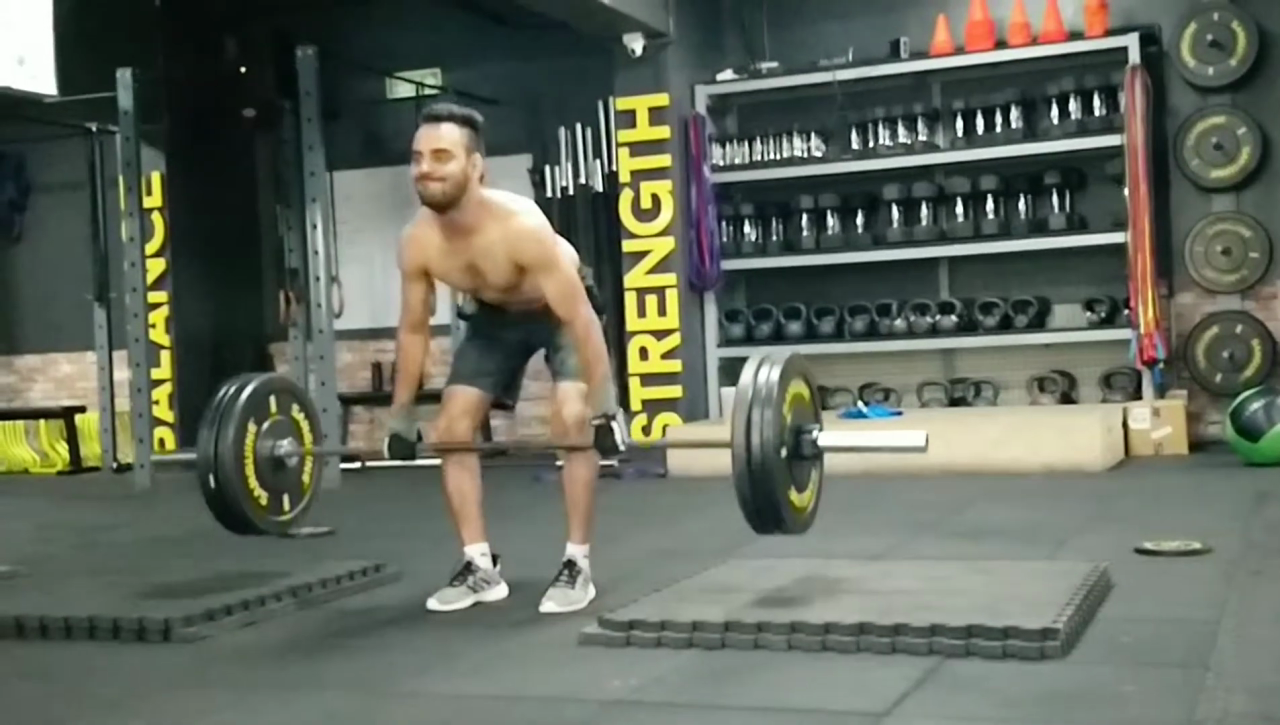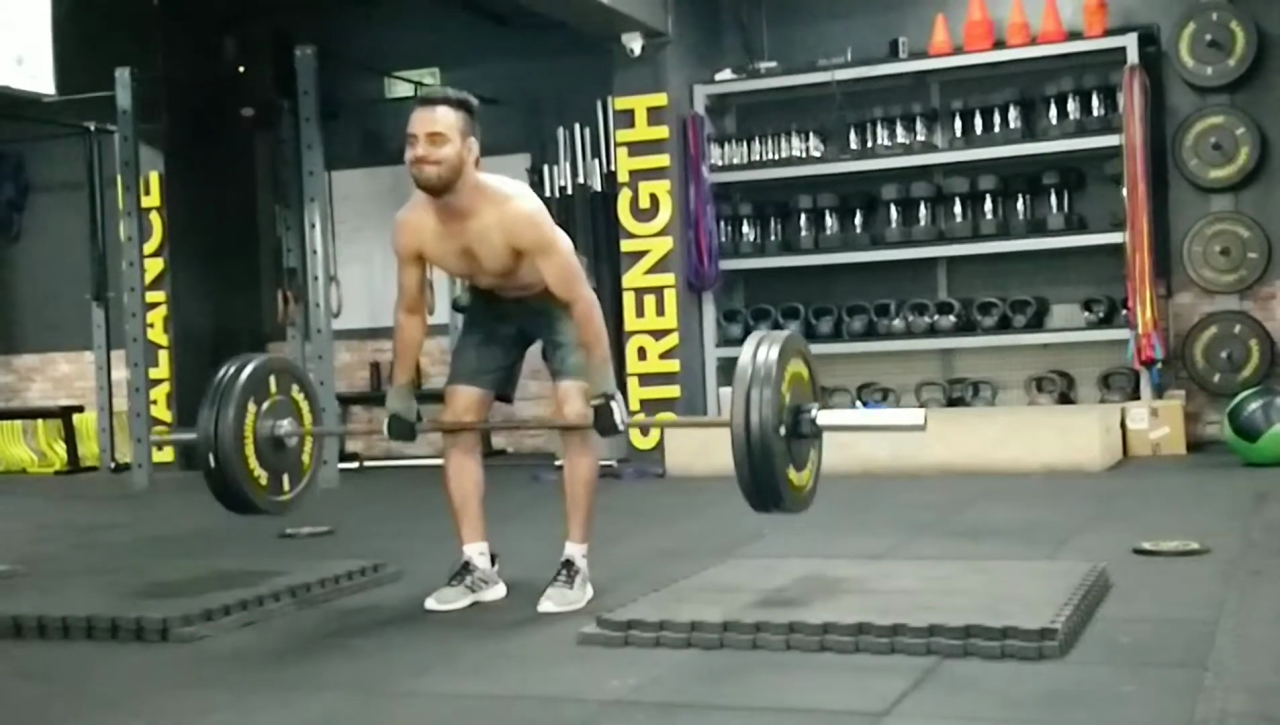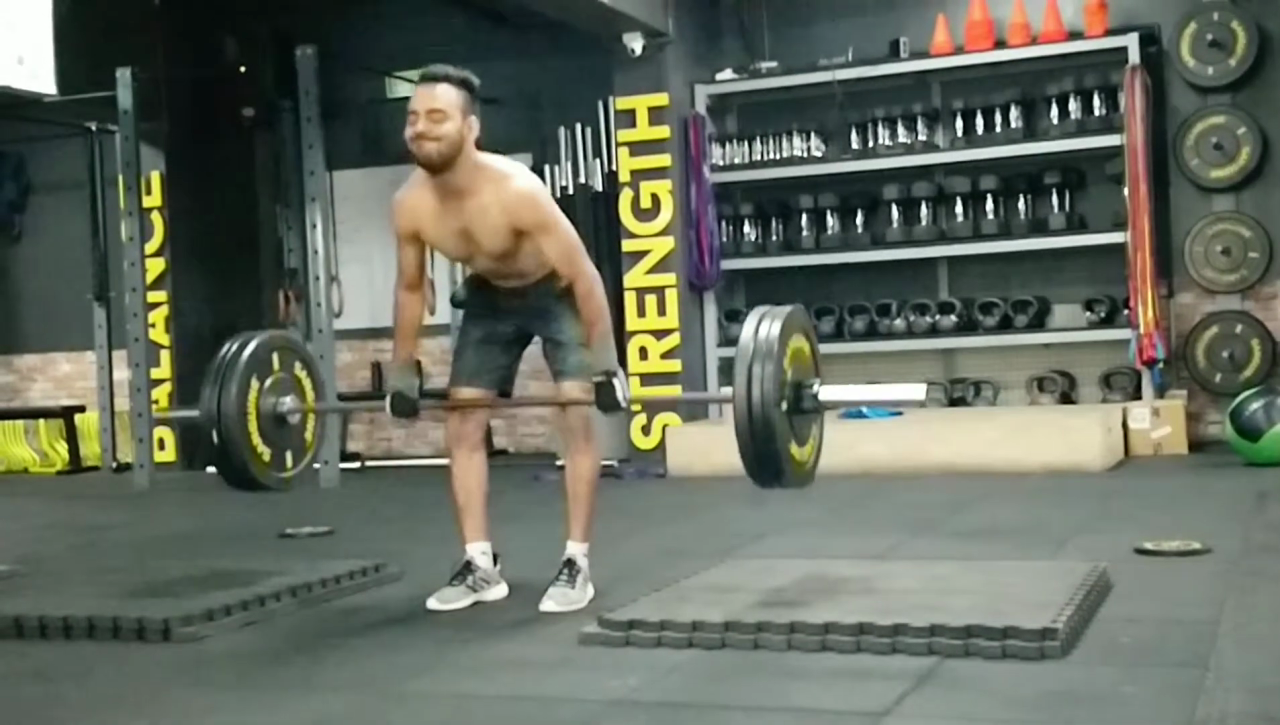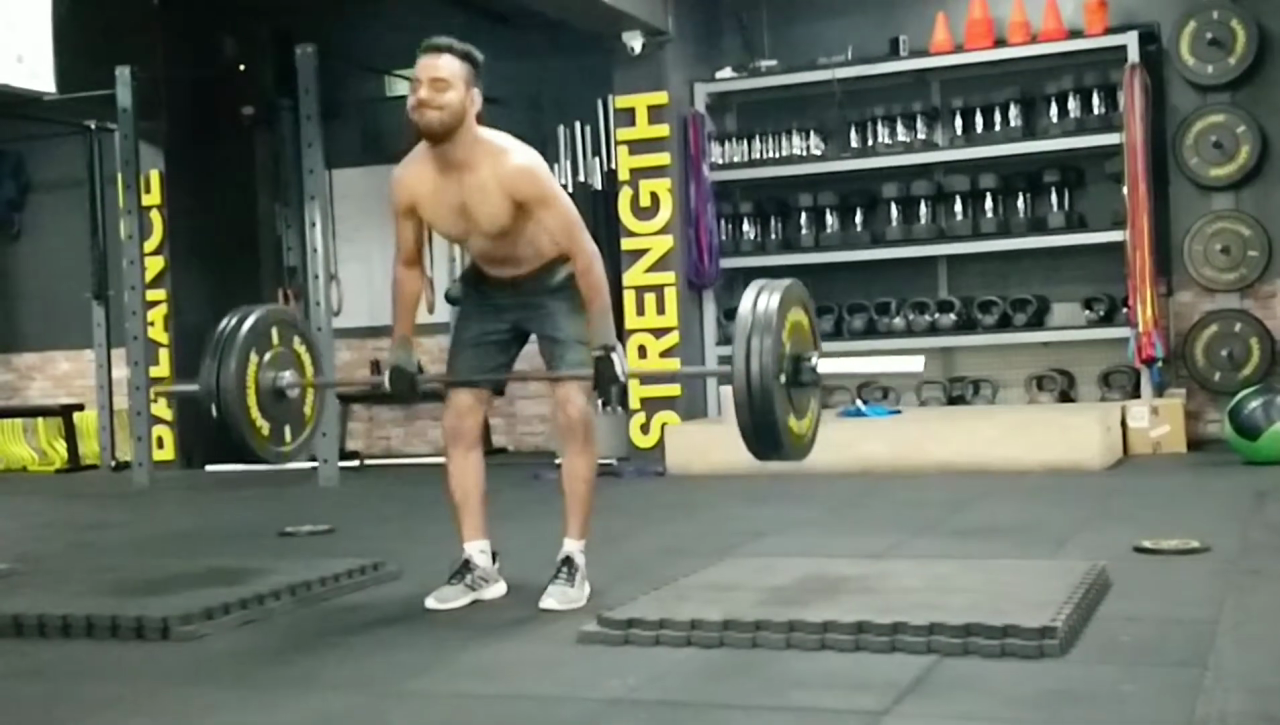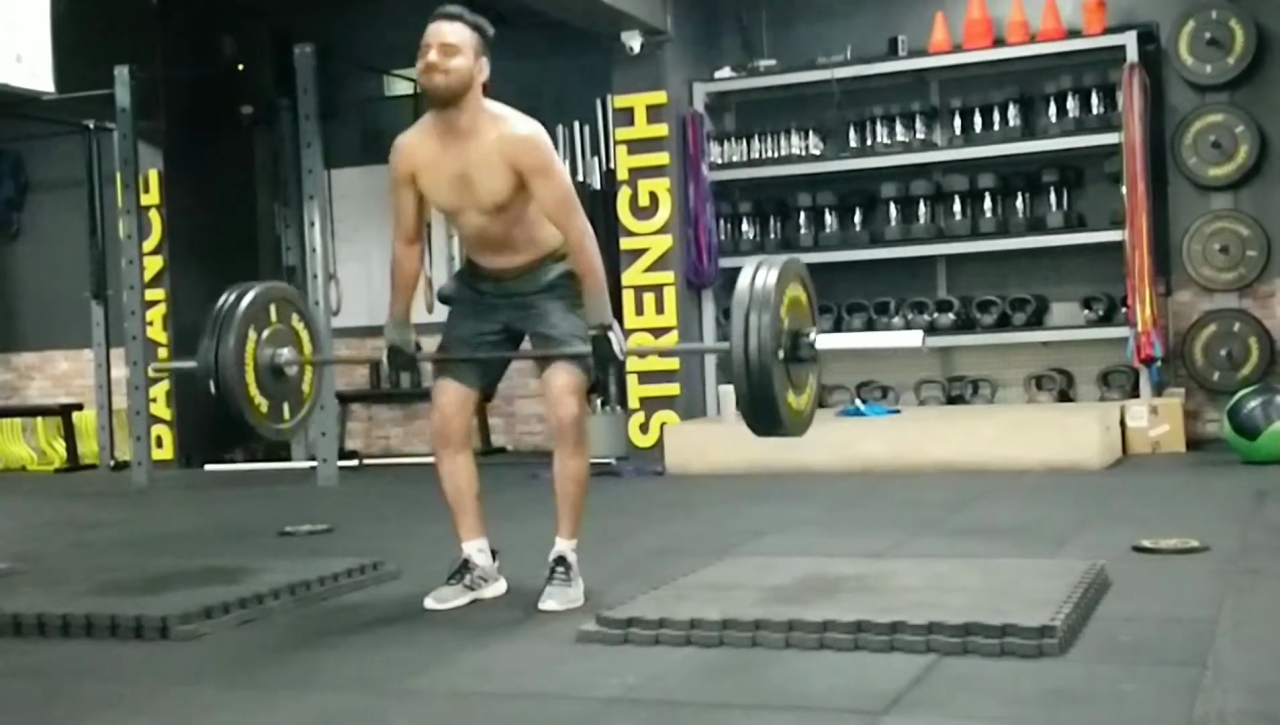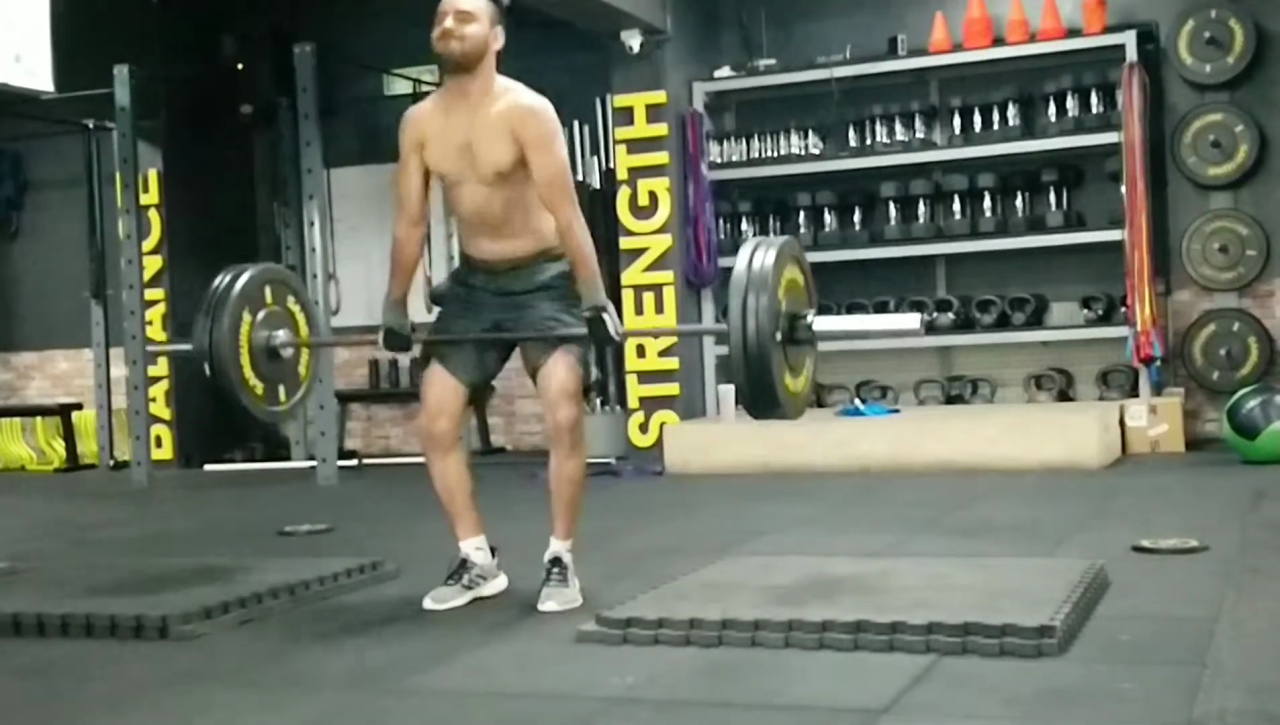
dt=0.2s
person 1, frame 1
left shoulder: (521, 226)
right shoulder: (417, 241)
left elbow: (579, 320)
right elbow: (412, 329)
left wrist: (605, 408)
right wrist: (401, 417)
left hip: (562, 308)
right hip: (494, 315)
left knee: (572, 418)
right knee: (452, 426)
left ankle: (576, 566)
right ankle: (480, 566)
person 1, frame 2
left shoulder: (516, 210)
right shoulder: (411, 224)
left elbow: (580, 300)
right elbow: (409, 310)
left wrist: (604, 389)
right wrist: (400, 397)
left hip: (558, 298)
right hip: (490, 305)
left knee: (574, 415)
right knee: (457, 423)
left ankle: (574, 565)
right ankle: (479, 566)
person 1, frame 3
left shoulder: (516, 190)
right shoulder: (409, 204)
left elbow: (584, 275)
right elbow: (410, 288)
left wrist: (606, 366)
right wrist: (401, 373)
left hip: (557, 292)
right hip: (489, 298)
left knee: (575, 413)
right knee: (463, 422)
left ankle: (575, 564)
right ankle: (480, 565)
person 1, frame 4
left shoulder: (515, 165)
right shoulder: (408, 180)
left elbow: (584, 252)
right elbow: (408, 264)
left wrist: (605, 342)
right wrist: (400, 349)
left hip: (555, 285)
right hip: (485, 291)
left knee: (573, 412)
right knee: (459, 422)
left ankle: (572, 561)
right ankle: (479, 563)
person 1, frame 5
left shoulder: (518, 136)
right shoulder: (409, 151)
left elbow: (577, 232)
right elbow: (408, 243)
left wrist: (602, 321)
right wrist: (397, 328)
left hip: (550, 282)
right hip: (479, 289)
left knee: (565, 414)
right knee: (447, 423)
left ankle: (565, 560)
right ankle: (478, 562)
person 1, frame 6
left shoulder: (524, 109)
right shoulder: (418, 122)
left elbow: (567, 212)
right elbow: (410, 221)
left wrist: (596, 302)
right wrist: (394, 308)
left hip: (543, 280)
right hip: (473, 284)
left knee: (563, 417)
right knee: (435, 422)
left ankle: (559, 561)
right ankle: (477, 560)
